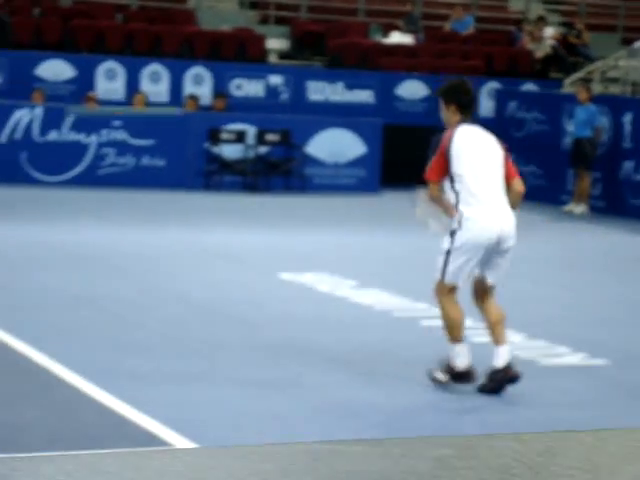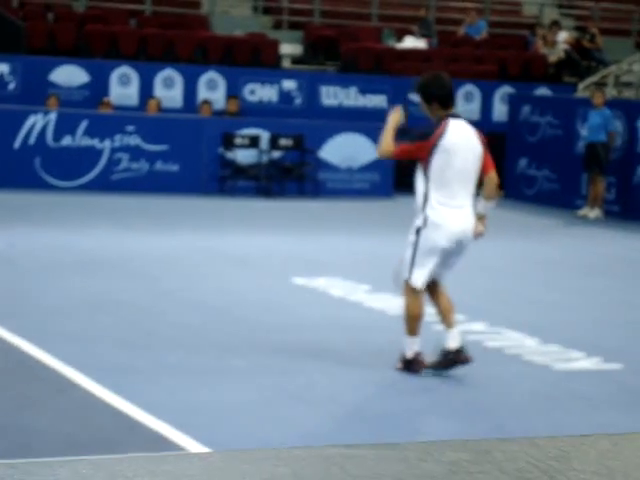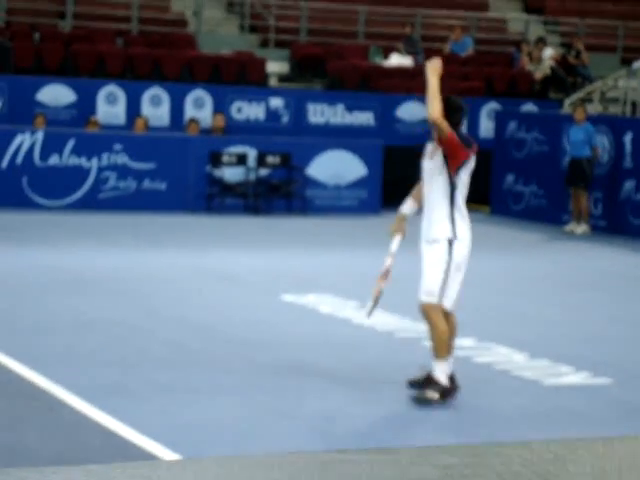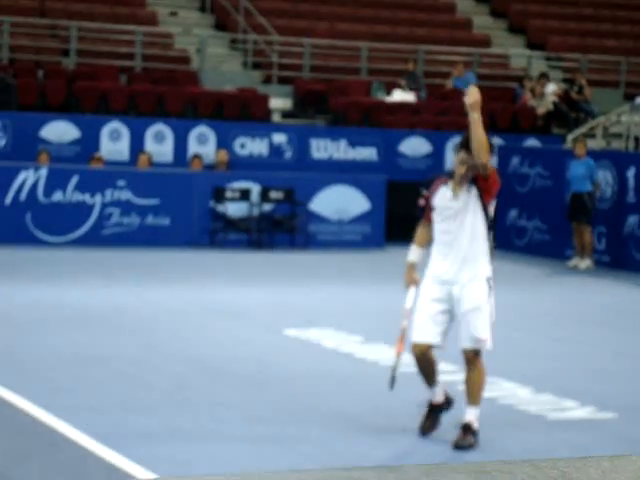
dt=0.5s
person 1, frame 1
left shoulder: (448, 138)
right shoulder: (492, 140)
left elbow: (434, 191)
right elbow: (518, 189)
left wrist: (450, 209)
left hip: (473, 225)
right hip: (505, 225)
left knee: (445, 291)
right knee: (484, 294)
left ankle: (460, 365)
right ankle: (502, 365)
person 1, frame 2
left shoulder: (434, 134)
right shoulder: (474, 134)
left elbow: (386, 150)
right elbow: (492, 180)
left wrist: (392, 123)
right wrist: (481, 215)
left hip: (434, 223)
right hip: (463, 223)
left knee: (412, 287)
right knee: (433, 285)
left ankle: (412, 355)
right ankle: (453, 347)
person 1, frame 3
left shoulder: (461, 147)
right shoulder: (433, 148)
left elbow: (433, 116)
left wrist: (433, 75)
right wrist: (403, 214)
left hip: (447, 240)
right hip: (437, 237)
left knee: (431, 306)
right knee: (441, 307)
left ankle: (440, 381)
right ankle: (441, 373)
person 1, frame 4
left shoulder: (485, 187)
right shoulder: (437, 187)
left elbow: (486, 161)
right elbow: (425, 226)
left wrist: (475, 110)
right wrist: (411, 265)
left hip: (474, 281)
right hip: (436, 280)
left knee: (472, 354)
right knee: (420, 347)
left ankle: (471, 423)
right ankle: (437, 398)
person 2, frame 1
left shoulder: (592, 109)
right shoulder: (577, 108)
left elbow: (597, 128)
left wrist: (593, 143)
right wrist: (575, 138)
left hip: (587, 142)
right hip: (577, 141)
left knee: (585, 173)
right knee: (578, 173)
left ankle: (584, 204)
right ankle: (575, 202)
person 2, frame 2
left shoulder: (606, 113)
right shoulder: (590, 112)
left elbow: (611, 133)
left wrist: (607, 147)
right wrist: (588, 142)
left hip: (601, 146)
right hip: (590, 146)
left knee: (599, 177)
right knee: (591, 177)
left ankle: (598, 208)
right ankle: (589, 206)
person 2, frame 3
left shoulder: (588, 128)
right shoulder: (571, 128)
left elbow: (594, 147)
left wrist: (591, 161)
right wrist: (572, 156)
left hip: (584, 161)
right hip: (573, 161)
left knee: (582, 193)
right knee: (573, 192)
left ankle: (584, 223)
right ankle: (575, 221)
person 2, frame 4
left shoulder: (589, 162)
right shoulder: (571, 163)
left elbow: (595, 181)
left wrist: (591, 194)
right wrist: (571, 193)
left hip: (585, 196)
right hip: (574, 196)
left knee: (585, 227)
right knee: (575, 227)
left ankle: (588, 258)
right ankle: (578, 256)
